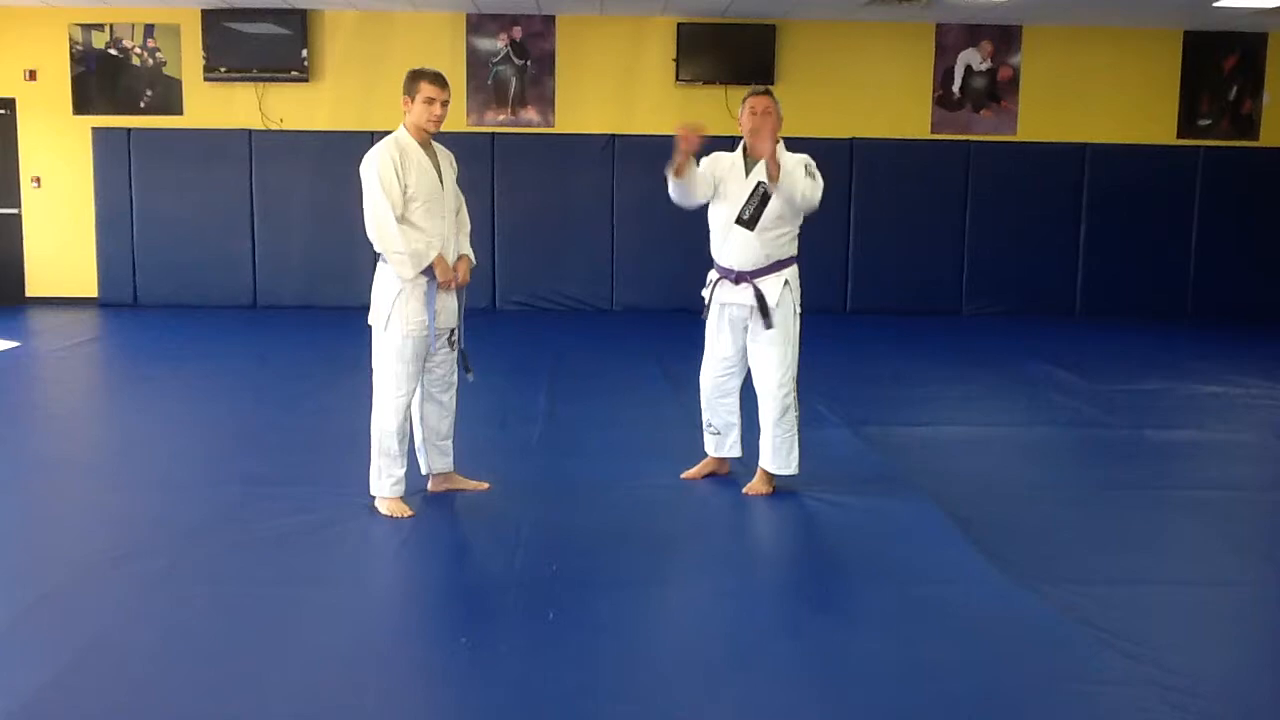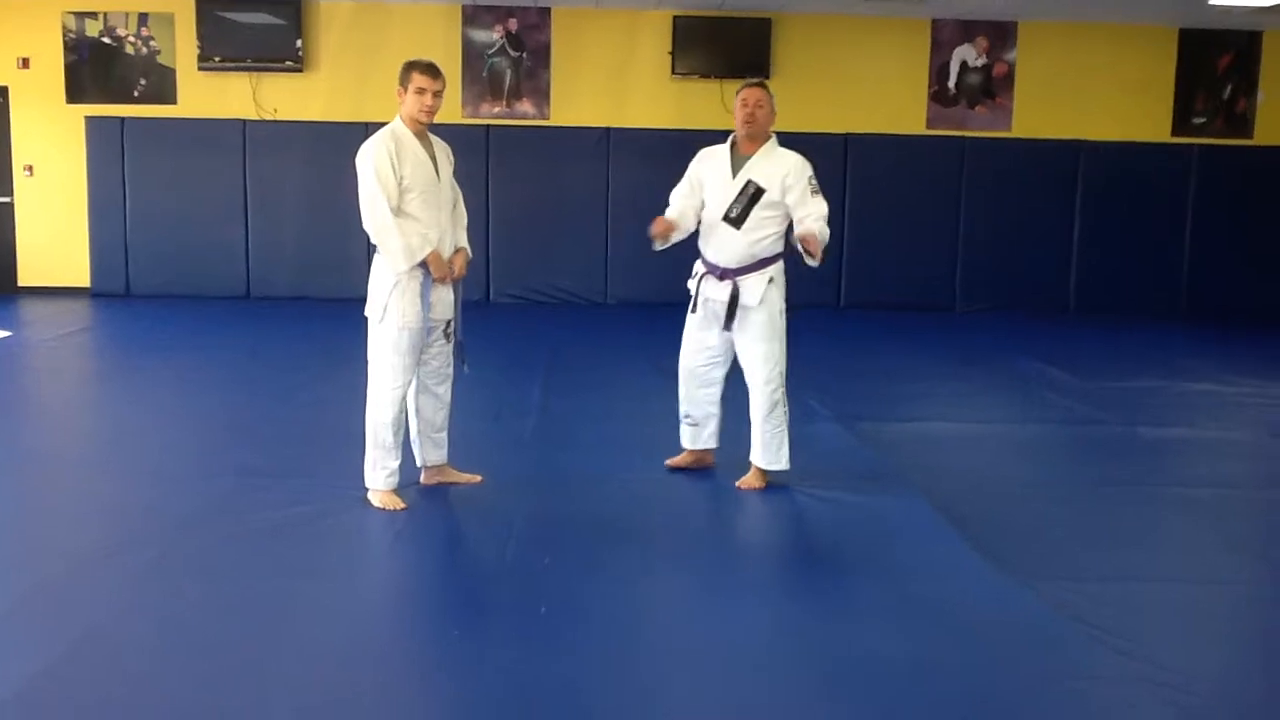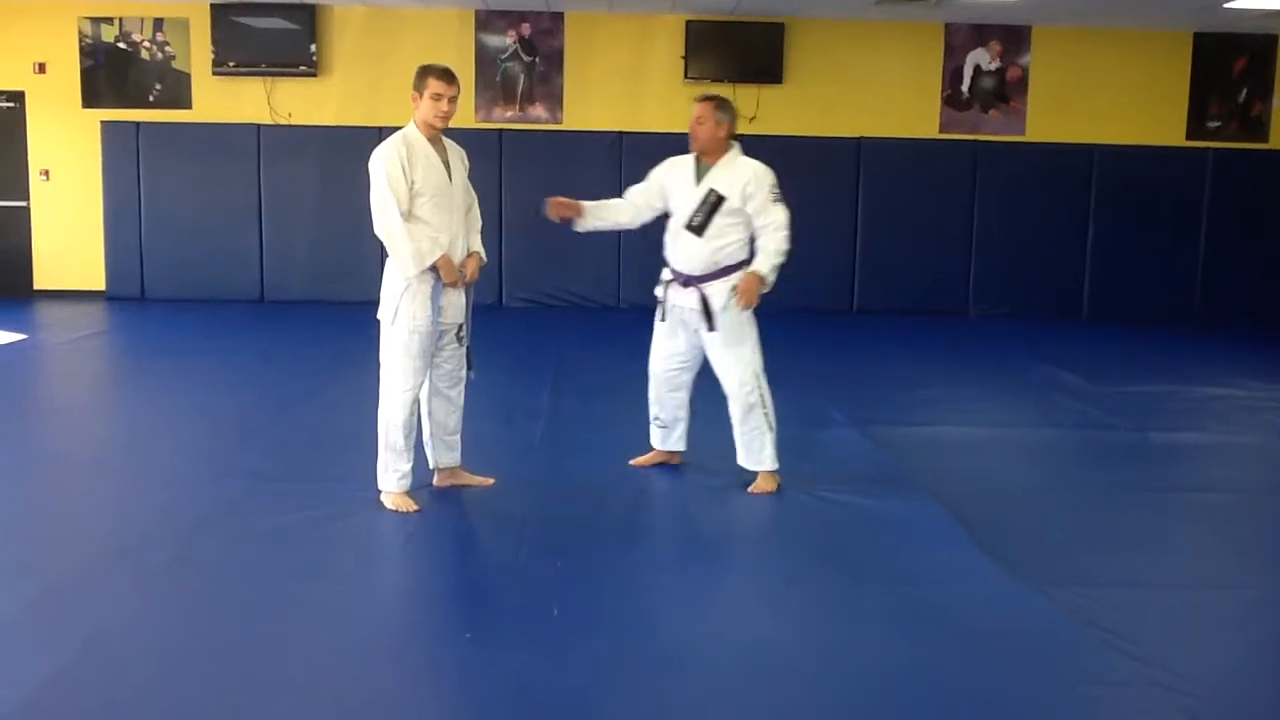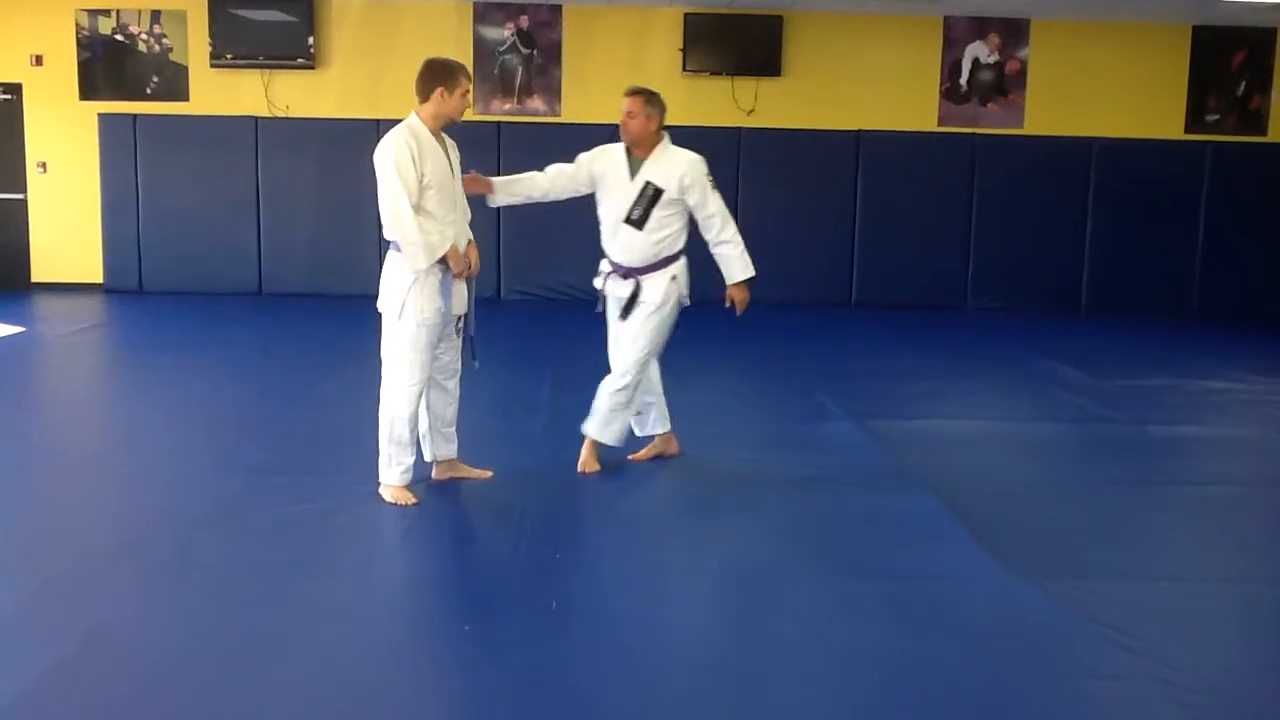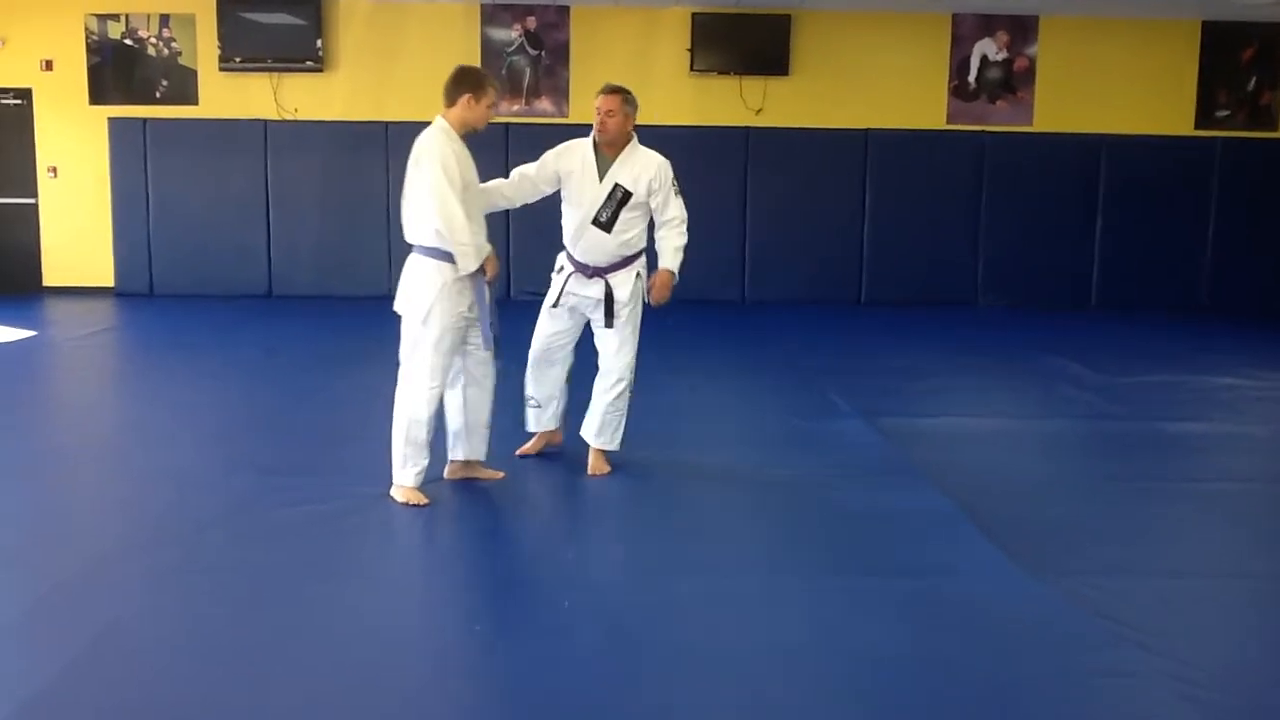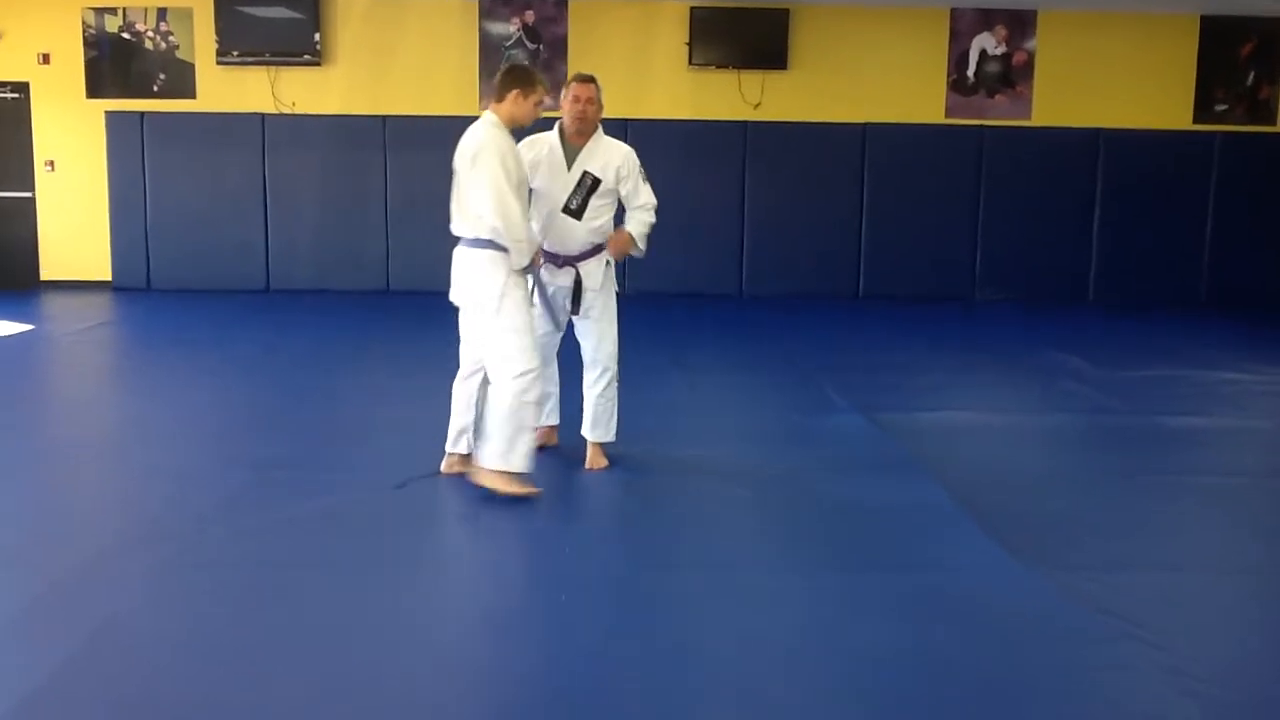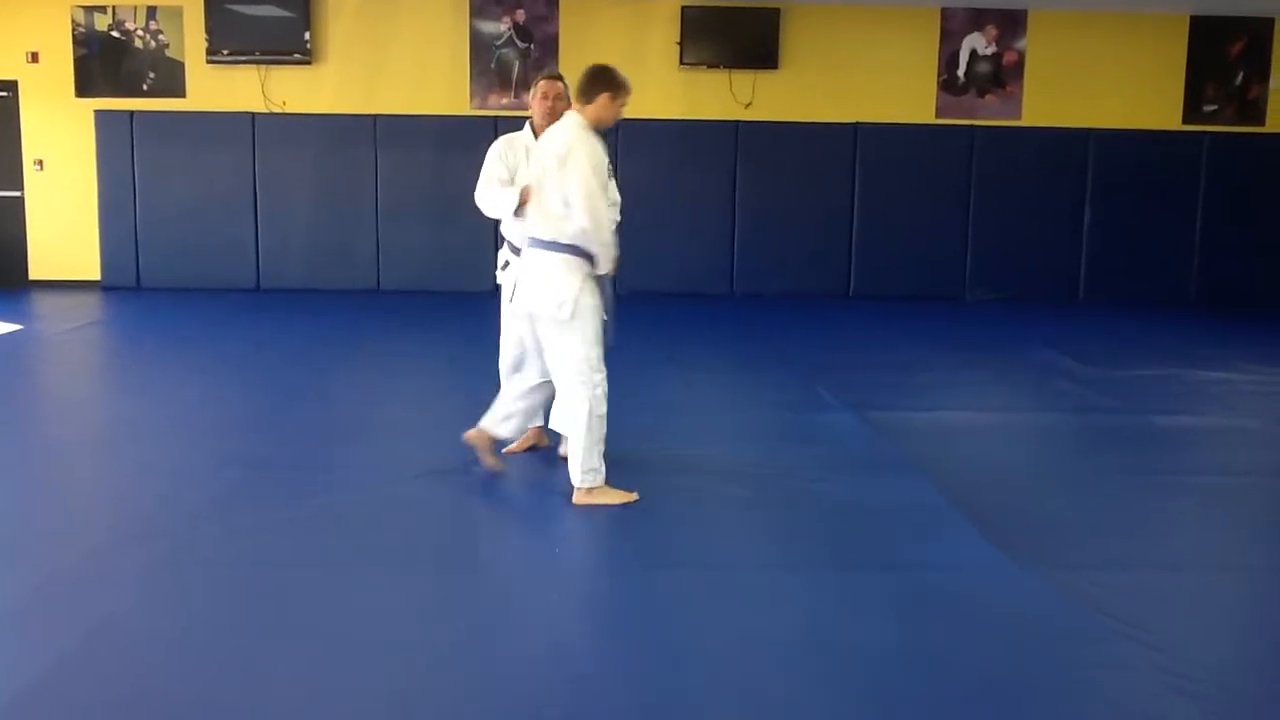
dt=0.4s
person 1, frame 1
left shoulder: (444, 157)
right shoulder: (385, 156)
left elbow: (457, 213)
right elbow: (382, 227)
left wrist: (463, 257)
right wrist: (433, 262)
left hip: (443, 289)
right hip: (404, 288)
left knee: (441, 385)
right knee: (395, 393)
left ankle: (440, 471)
right ankle: (386, 489)
person 1, frame 2
left shoulder: (441, 149)
right shoulder: (381, 147)
left elbow: (454, 206)
right elbow: (379, 218)
left wrist: (459, 250)
right wrist: (427, 257)
left hip: (439, 281)
right hip: (401, 279)
left knee: (437, 378)
right knee: (391, 384)
left ankle: (434, 464)
right ankle: (380, 482)
person 1, frame 3
left shoulder: (456, 153)
right shoulder: (393, 152)
left elbow: (469, 211)
right elbow: (389, 222)
left wrist: (474, 254)
right wrist: (437, 261)
left hip: (453, 285)
right hip: (413, 284)
left knee: (449, 381)
right knee: (402, 387)
left ankle: (447, 466)
right ankle: (392, 483)
person 1, frame 4
left shoulder: (446, 144)
right shoulder: (399, 144)
right elbow: (399, 217)
left wrist: (468, 245)
right wrist: (445, 252)
left hip: (448, 276)
right hip: (414, 275)
left knee: (445, 374)
right knee: (406, 380)
left ankle: (444, 459)
right ankle: (393, 477)
person 1, frame 5
left shoulder: (452, 144)
right shoulder: (436, 146)
right elbow: (445, 219)
left wrist: (483, 254)
right wrist: (481, 257)
left hip: (461, 276)
right hip: (437, 278)
left knee: (477, 369)
right knee: (423, 381)
left ankle: (464, 457)
right ankle: (405, 478)
person 1, frame 6
left shoulder: (488, 136)
right shoulder: (490, 140)
right elbow: (500, 212)
left wrist: (523, 250)
right wrist: (526, 253)
left hip: (483, 262)
right hip: (490, 265)
left knee: (479, 366)
right knee: (520, 367)
left ankle: (460, 454)
right ankle: (497, 464)
person 1, frame 7
left shoulder: (555, 135)
right shoulder: (583, 143)
right elbow: (590, 216)
left wrist: (594, 254)
right wrist: (606, 259)
left hip: (540, 262)
right hip: (564, 270)
left knee: (544, 364)
right knee: (584, 378)
left ankle: (489, 429)
right ankle: (588, 484)
person 2, frame 1
left shoulder: (797, 165)
right shoulder: (718, 164)
left elbow: (803, 198)
right elbow: (686, 191)
left wrist: (774, 165)
right wrist: (684, 156)
left hip: (773, 290)
right hip: (724, 288)
left knee: (775, 383)
right knee: (716, 377)
left ankle: (768, 468)
right ankle: (718, 456)
person 2, frame 2
left shoulder: (790, 165)
right shoulder: (707, 159)
left elbow: (813, 220)
right elbow: (683, 210)
left wrist: (812, 240)
right wrist: (667, 226)
left hip: (758, 286)
right hip: (709, 283)
left knee: (764, 378)
right knee: (696, 367)
left ankle: (761, 463)
right ankle: (699, 448)
person 2, frame 3
left shoulder: (752, 174)
right shoulder: (673, 169)
left elbow: (774, 231)
right elbow: (632, 209)
left wrist: (759, 274)
right wrist: (579, 210)
left hip: (723, 294)
right hip: (677, 290)
left knee: (743, 380)
right knee: (666, 372)
left ankle: (764, 466)
right ankle: (668, 447)
person 2, frame 4
left shoulder: (686, 166)
right shoulder: (603, 159)
left elbow: (717, 223)
right elbow: (553, 182)
left wrist: (737, 277)
right wrist: (492, 186)
left hip: (659, 282)
right hip: (617, 279)
left knee: (630, 364)
right knee: (627, 362)
left ankle: (594, 440)
right ankle: (663, 437)
person 2, frame 5
left shoulder: (654, 166)
right shoulder: (569, 155)
left elbow: (672, 223)
right elbow: (520, 185)
left wrist: (667, 268)
left hip: (620, 281)
right hip: (572, 274)
left knee: (616, 367)
right knee: (544, 352)
left ankle: (598, 445)
right ankle: (548, 429)
person 2, frame 6
left shoulder: (619, 155)
right shoulder: (534, 148)
left elbow: (643, 206)
left wrist: (630, 234)
left hip: (592, 269)
right hip: (544, 267)
left knee: (600, 356)
right knee: (536, 350)
left ankle: (595, 441)
right ankle: (546, 427)
person 2, frame 7
right shoulder: (506, 146)
left elbow: (609, 208)
right elbow: (487, 197)
right wrist: (525, 194)
right hip: (520, 265)
right knee: (517, 352)
right ankle: (534, 428)
